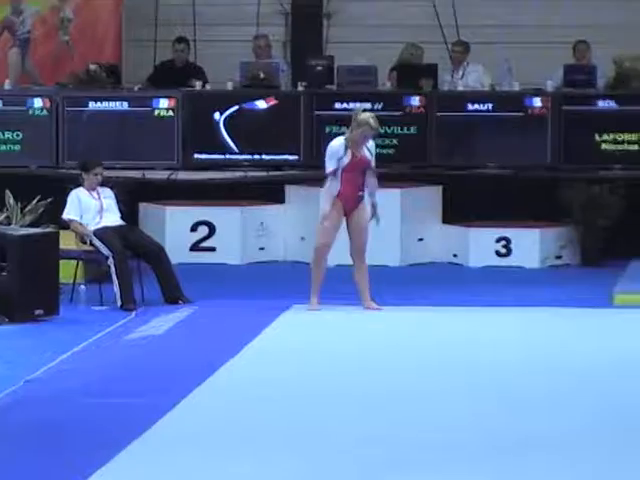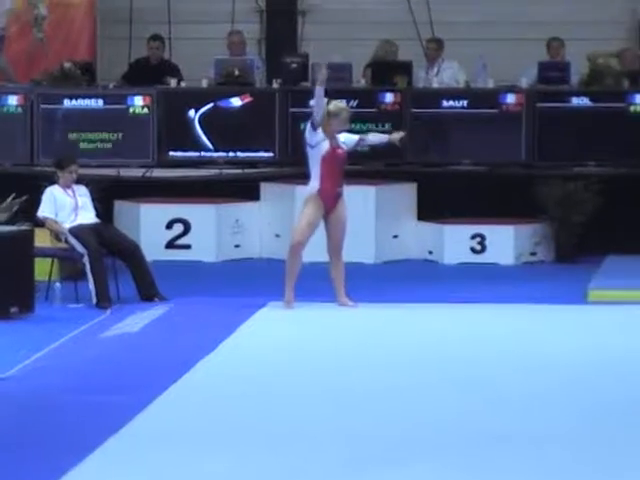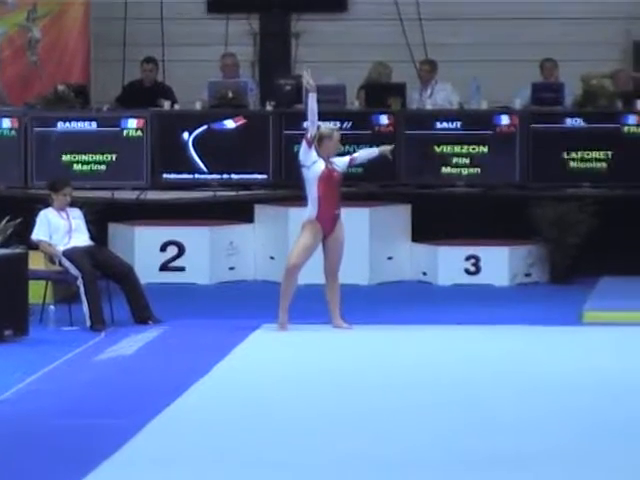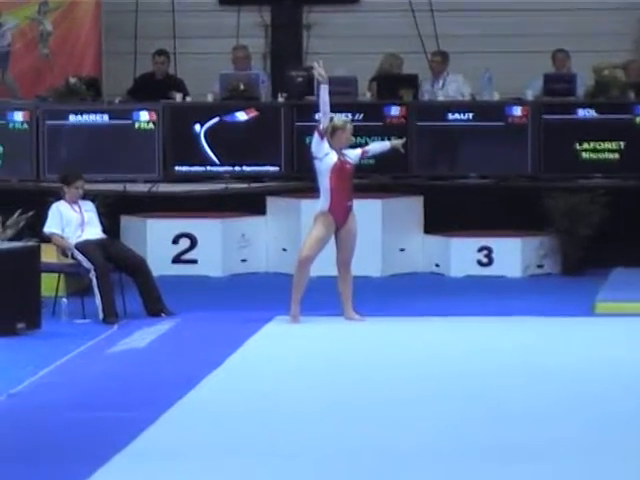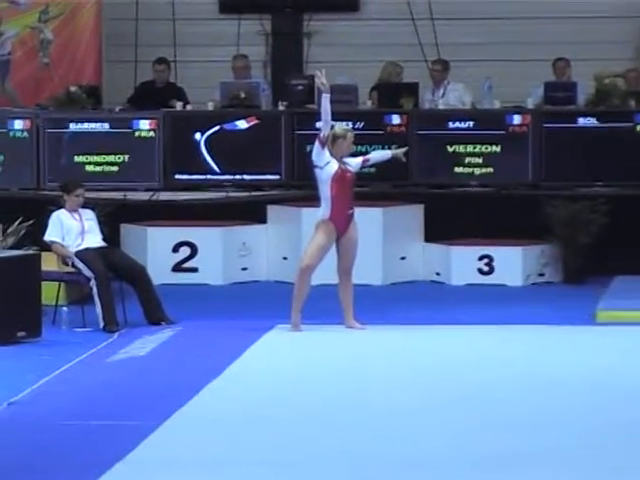
dt=0.4s
person 1, frame 1
left shoulder: (369, 146)
right shoulder: (337, 145)
right elbow: (331, 178)
left wrist: (373, 203)
right wrist: (325, 207)
left hip: (358, 203)
right hip: (337, 201)
left knee: (359, 254)
right knee: (321, 248)
left ankle: (367, 299)
right ankle: (314, 297)
person 1, frame 2
left shoulder: (342, 140)
right shoulder: (314, 136)
left elbow: (366, 138)
right elbow: (317, 112)
left wrist: (390, 137)
right wrist: (320, 86)
left hip: (336, 200)
right hip: (317, 198)
left knee: (336, 251)
right knee: (297, 242)
left ankle: (341, 295)
right ankle: (289, 293)
person 1, frame 3
left shoulder: (336, 163)
right shoulder: (309, 157)
left elbow: (359, 155)
right elbow: (312, 124)
left wrist: (380, 150)
right wrist: (312, 92)
left hip: (335, 223)
right hip: (314, 223)
left knee: (332, 273)
right knee: (292, 266)
left ankle: (336, 318)
right ankle: (282, 316)
person 1, frame 4
left shoulder: (349, 155)
right shoulder: (321, 149)
left elbow: (371, 148)
right elbow: (324, 117)
left wrist: (392, 144)
right wrist: (324, 84)
left hip: (347, 215)
right hip: (327, 215)
left knee: (345, 265)
right knee: (305, 257)
left ankle: (349, 310)
right ankle: (294, 309)
person 1, frame 5
left shoulder: (350, 163)
right shoulder: (322, 158)
left elbow: (372, 157)
right elbow: (325, 125)
left wrist: (393, 153)
right wrist: (325, 93)
left hip: (348, 223)
right hip: (328, 223)
left knee: (346, 272)
right knee: (306, 266)
left ankle: (350, 319)
right ankle: (295, 317)
person 2, frame 1
left shoulder: (108, 192)
right shoulder: (76, 194)
right elbow: (73, 224)
right wrist: (89, 235)
left hip: (121, 227)
right hip: (99, 231)
left knee: (156, 249)
right knee: (119, 252)
left ankle: (174, 295)
right ankle: (126, 300)
person 2, frame 2
left shoulder: (82, 189)
right shoulder: (51, 192)
right elbow: (48, 222)
right wrist: (65, 232)
left hip: (96, 225)
right hip: (75, 229)
left knee: (131, 247)
right knee: (94, 251)
left ankle: (149, 292)
right ankle: (101, 298)
person 2, frame 3
left shoulder: (76, 212)
right shoulder: (45, 215)
right elbow: (42, 244)
left wrist: (92, 247)
right wrist: (59, 255)
left hip: (90, 248)
right hip: (69, 251)
left knee: (125, 269)
right knee: (88, 273)
left ankle: (143, 314)
right ankle: (96, 321)
person 2, frame 4
left shoulder: (89, 205)
right shoulder: (57, 208)
right elbow: (55, 237)
left wrist: (104, 239)
right wrist: (72, 248)
left hip: (102, 240)
right hip: (81, 244)
left knee: (138, 262)
right knee: (100, 266)
left ankle: (156, 307)
right ankle: (108, 313)
person 2, frame 5
left shoulder: (89, 213)
right shoulder: (58, 216)
right elbow: (55, 246)
right wrist: (72, 257)
left hip: (103, 248)
right hip: (81, 252)
left knee: (138, 270)
right knee: (101, 274)
left ankle: (156, 315)
right ankle: (108, 322)
